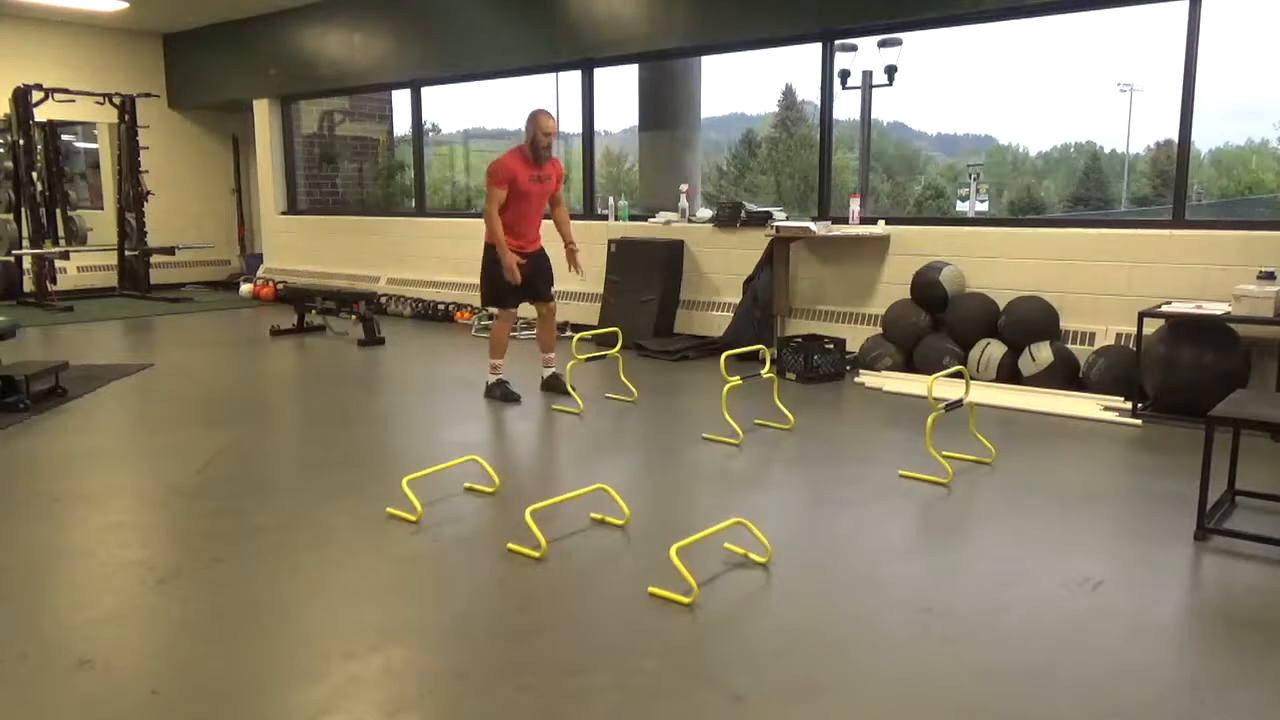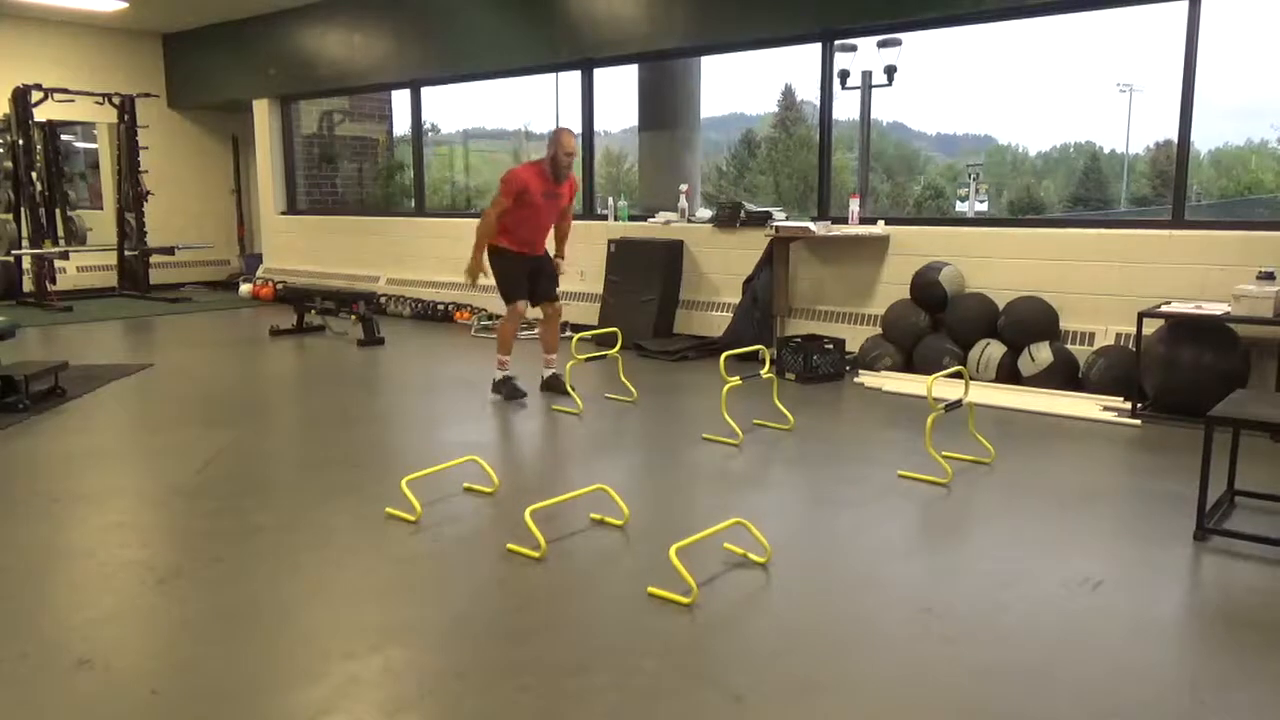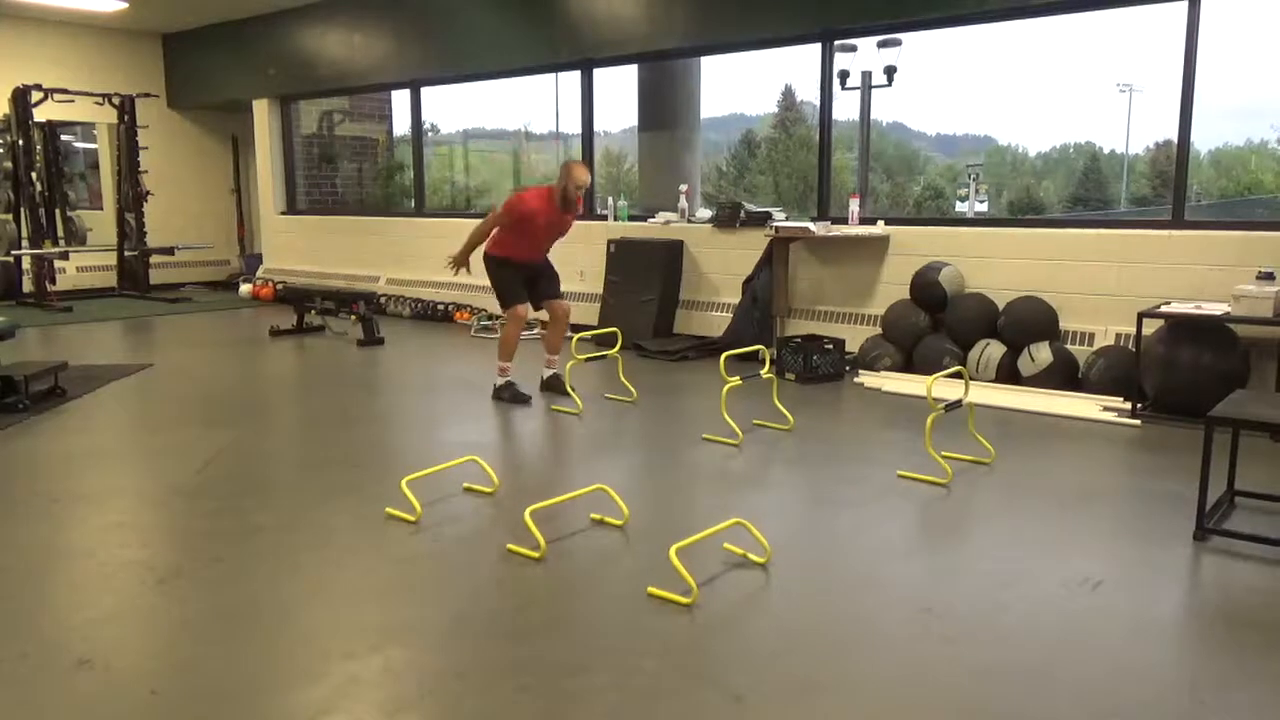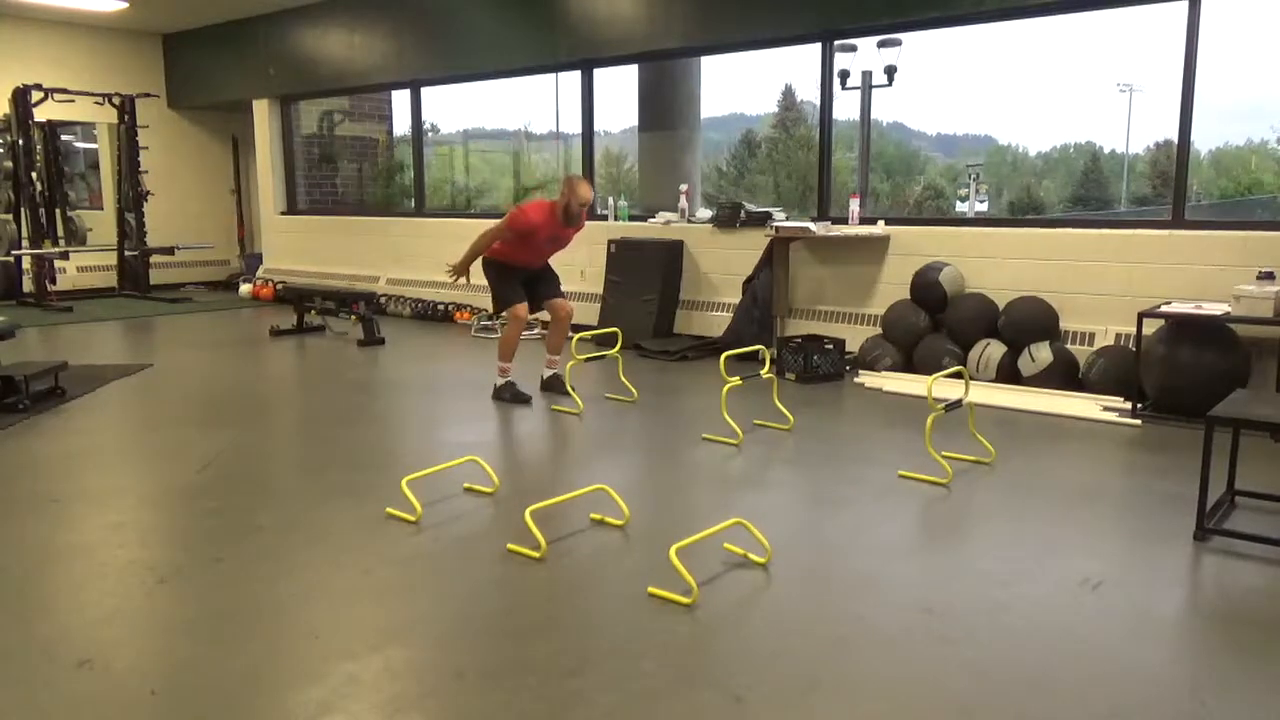
dt=0.2s
person 1, frame 1
left shoulder: (554, 167)
right shoulder: (505, 166)
left elbow: (558, 205)
right elbow: (491, 212)
left wrist: (569, 243)
right wrist: (504, 254)
left hip: (534, 250)
right hip: (504, 251)
left knee: (547, 310)
right knee: (507, 313)
left ankle: (549, 374)
right ankle: (494, 381)
person 1, frame 2
left shoulder: (570, 183)
right shoulder: (520, 177)
right elbow: (491, 215)
left wrist: (559, 255)
right wrist: (477, 257)
left hip: (537, 252)
right hip: (507, 251)
left knee: (553, 310)
right knee: (517, 309)
left ankle: (550, 374)
right ankle: (502, 376)
person 1, frame 3
left shoulder: (575, 207)
right shoulder: (528, 202)
right elbow: (488, 224)
right wrist: (464, 255)
left hip: (536, 260)
right hip: (503, 259)
left knee: (561, 311)
right knee: (519, 313)
left ankle: (550, 375)
right ankle: (502, 383)
person 1, frame 4
left shoulder: (577, 221)
right shoulder: (531, 216)
right elbow: (490, 236)
right wrist: (464, 265)
left hip: (535, 266)
right hip: (502, 264)
left knee: (564, 311)
right knee: (519, 314)
left ankle: (550, 375)
right ankle: (502, 383)
